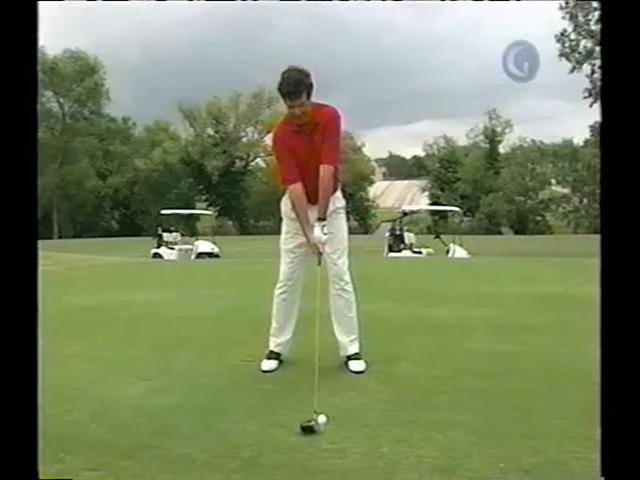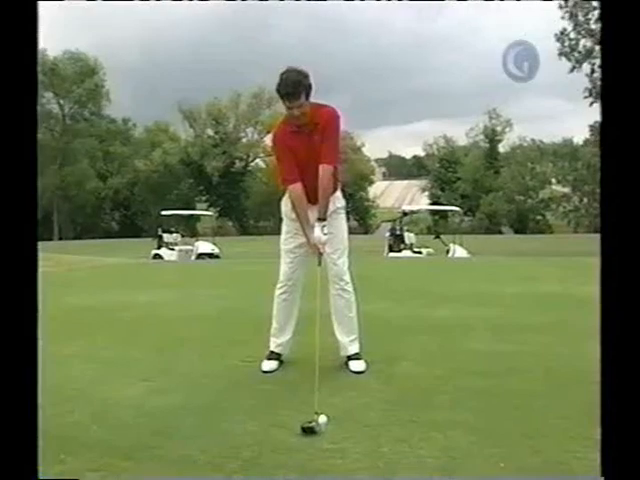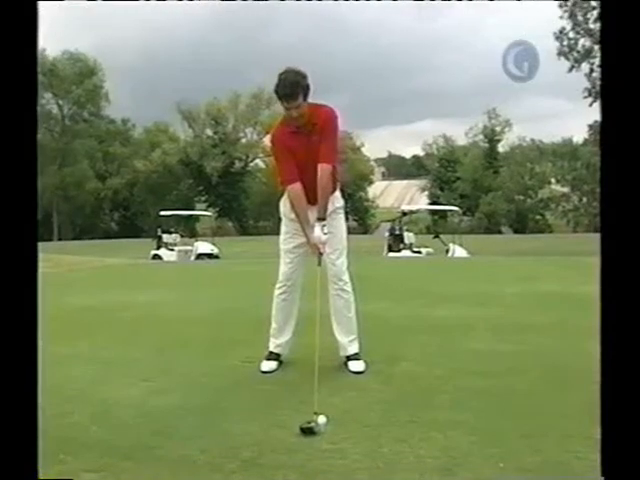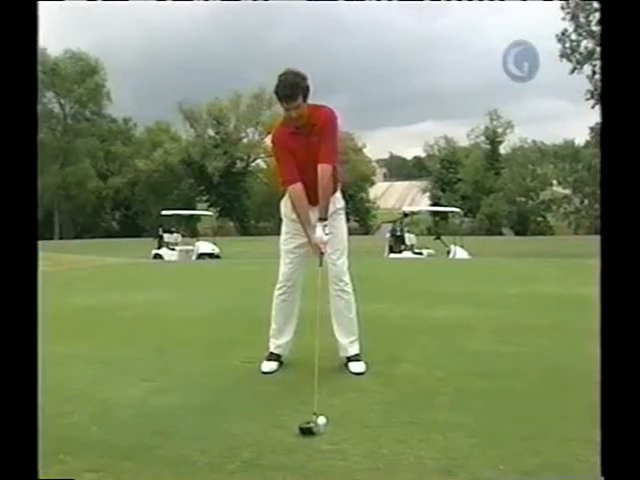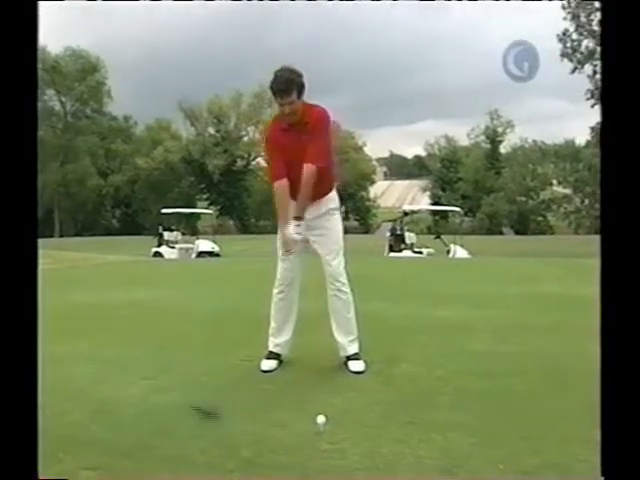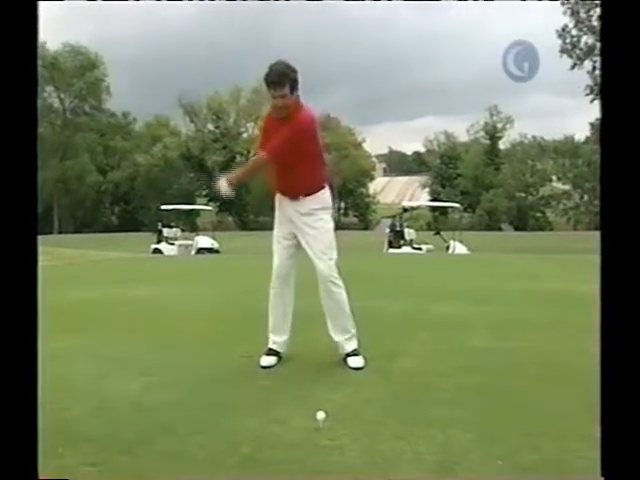
dt=0.3s
person 1, frame 1
left shoulder: (330, 117)
right shoulder: (281, 134)
left elbow: (327, 170)
right elbow: (293, 184)
left wrist: (321, 221)
right wrist: (308, 231)
left hip: (331, 204)
right hip: (295, 207)
left knee: (340, 276)
right knee: (288, 279)
left ankle: (350, 349)
right ankle: (277, 347)
person 1, frame 2
left shoulder: (329, 117)
right shoulder: (281, 135)
left elbow: (326, 169)
right elbow: (293, 185)
left wrist: (321, 222)
right wrist: (308, 232)
left hip: (330, 204)
right hip: (295, 208)
left knee: (340, 277)
right knee: (288, 279)
left ankle: (350, 348)
right ankle: (277, 347)
person 1, frame 3
left shoulder: (327, 116)
right shoulder: (279, 135)
left elbow: (325, 170)
right elbow: (292, 184)
left wrist: (321, 221)
right wrist: (308, 231)
left hip: (330, 204)
right hip: (294, 208)
left knee: (339, 277)
right knee: (287, 279)
left ankle: (350, 349)
right ankle: (277, 348)
person 1, frame 4
left shoulder: (326, 117)
right shoulder: (280, 136)
left elbow: (325, 170)
right elbow: (293, 185)
left wrist: (322, 221)
right wrist: (309, 232)
left hip: (330, 204)
right hip: (295, 209)
left knee: (339, 277)
right knee: (287, 280)
left ankle: (350, 349)
right ankle: (277, 348)
person 1, frame 5
left shoulder: (320, 117)
right shoulder: (273, 132)
left elbow: (310, 170)
right elbow: (279, 181)
left wrist: (301, 220)
right wrist: (285, 226)
left hip: (324, 204)
right hip: (290, 206)
left knee: (336, 277)
right knee: (285, 279)
left ankle: (350, 349)
right ankle: (277, 348)
person 1, frame 6
left shoulder: (303, 122)
right shoulder: (272, 117)
left elbow: (263, 159)
right elbow: (263, 159)
left wrist: (232, 180)
right wrist: (235, 179)
left hip: (313, 204)
right hip: (284, 204)
left knee: (327, 272)
right knee: (280, 274)
left ankle: (349, 345)
right ankle: (276, 344)
